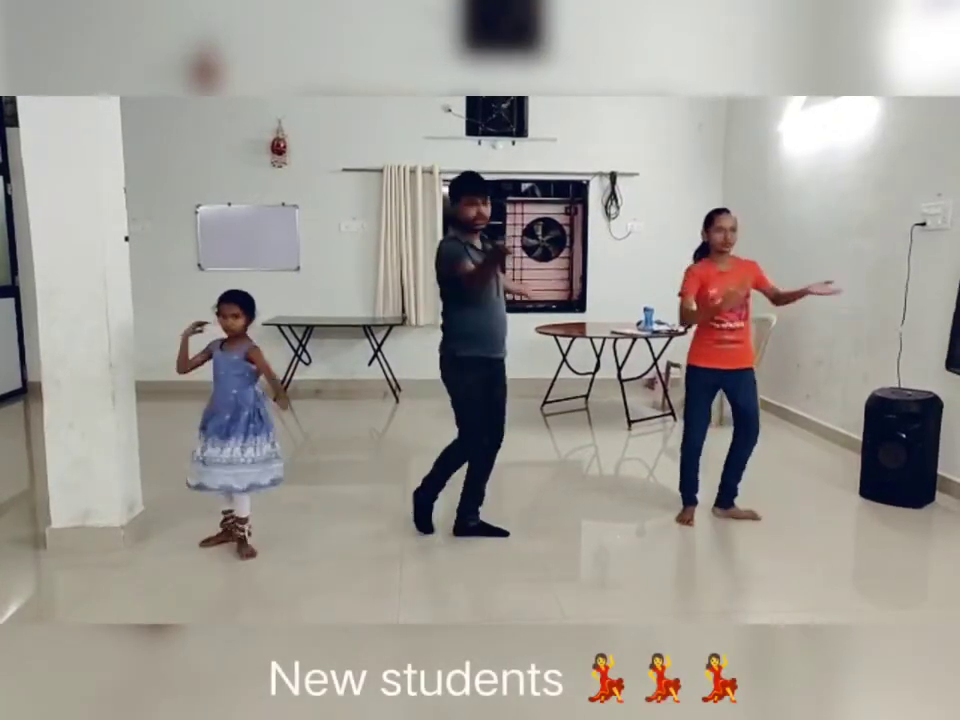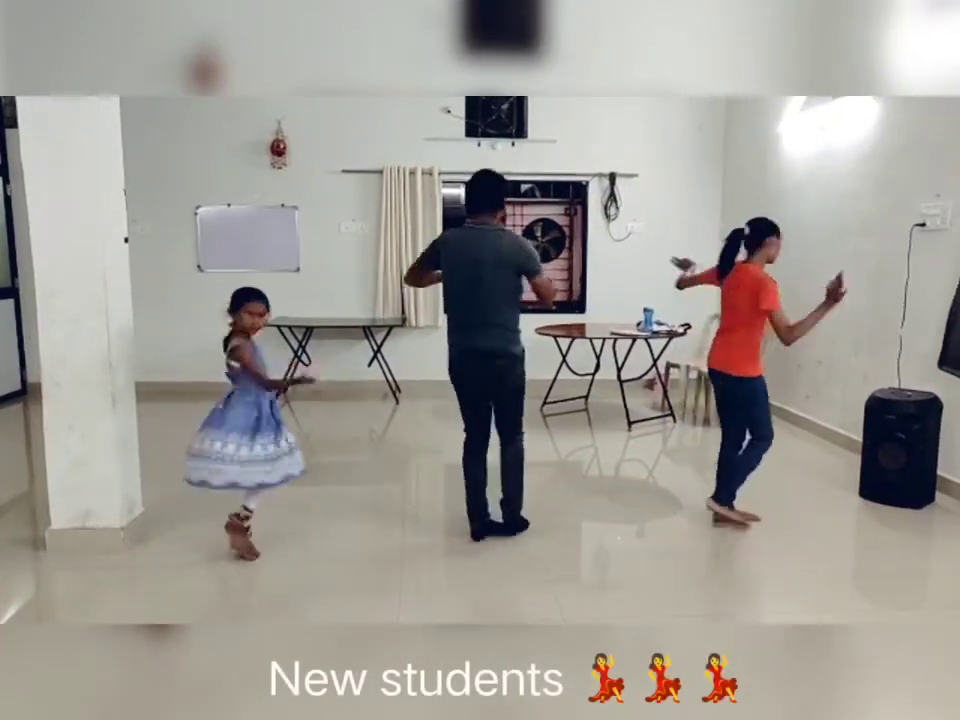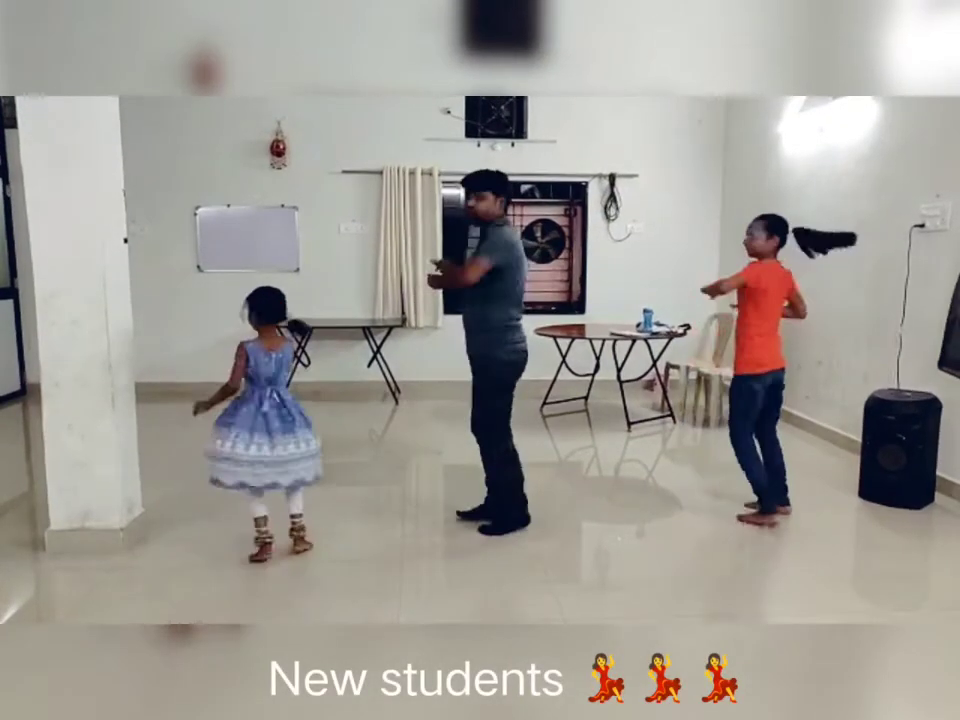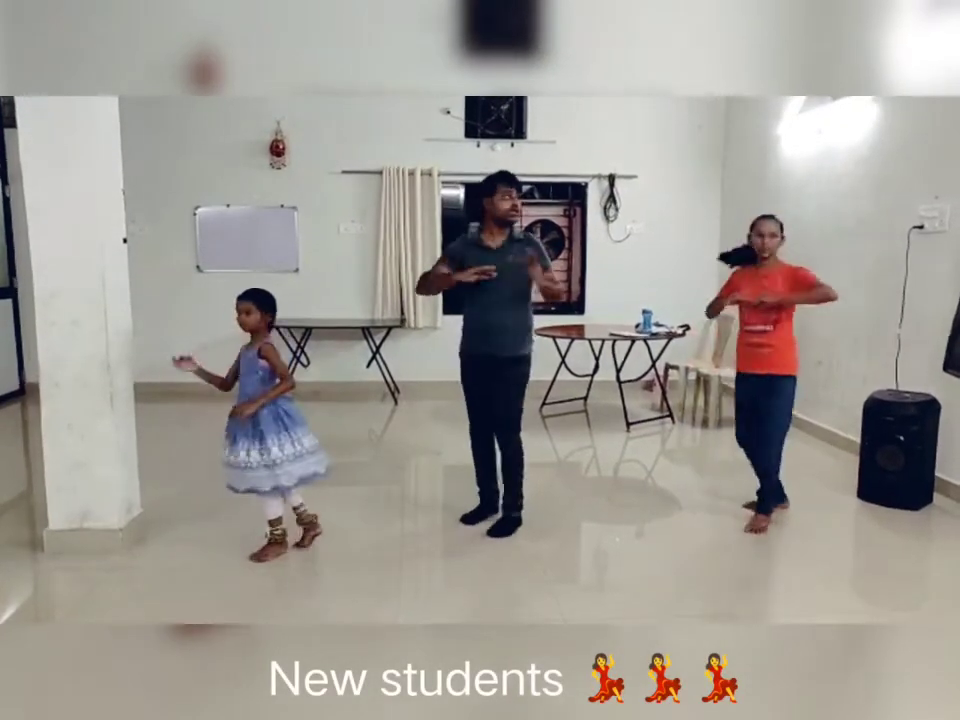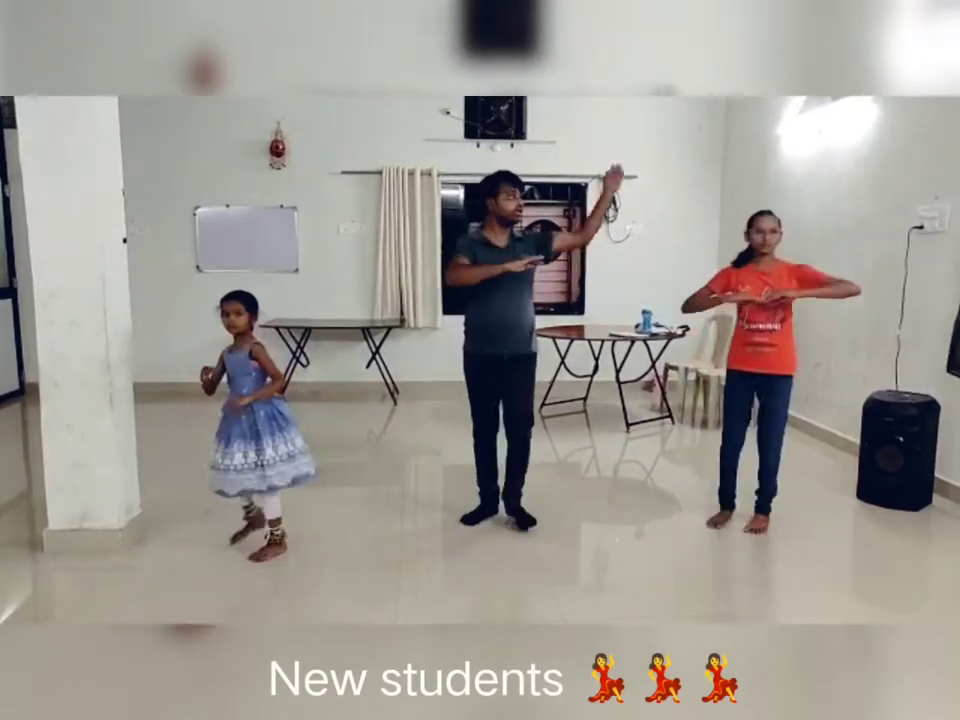
dt=0.2s
person 1, frame 1
left shoulder: (482, 244)
right shoulder: (451, 247)
right elbow: (469, 274)
right wrist: (492, 261)
left hip: (491, 359)
right hip: (465, 360)
left knee: (491, 437)
right knee: (473, 437)
left ankle: (468, 516)
right ankle: (425, 493)
person 1, frame 2
left shoulder: (448, 242)
right shoulder: (519, 246)
left elbow: (413, 278)
right elbow: (547, 296)
left hip: (463, 355)
right hip: (507, 354)
left knee: (476, 434)
right knee: (511, 433)
left ankle: (479, 518)
right ankle: (511, 514)
person 1, frame 3
left shoulder: (498, 237)
right shoulder: (500, 238)
left elbow: (466, 276)
left wrist: (448, 275)
right wrist: (445, 273)
left hip: (500, 354)
right hip: (489, 352)
left knee: (494, 430)
right knee: (485, 427)
left ankle: (515, 509)
right ankle: (496, 501)
person 1, frame 4
left shoulder: (527, 245)
right shoulder: (462, 247)
left elbow: (555, 292)
right elbow: (424, 284)
left wrist: (547, 283)
right wrist: (460, 275)
left hip: (512, 355)
right hip: (473, 354)
left knee: (508, 431)
right knee: (481, 430)
left ankle: (513, 510)
right ankle: (487, 500)
person 1, frame 5
left shoulder: (531, 241)
right shoulder: (468, 244)
left elbow: (581, 237)
right elbow: (454, 277)
left wrist: (606, 195)
right wrist: (507, 266)
left hip: (520, 355)
right hip: (480, 355)
left knee: (519, 430)
right knee: (484, 430)
left ankle: (514, 501)
right ankle: (488, 500)
person 2, frame 1
left shoulder: (748, 267)
right shoulder: (696, 272)
left elbow: (778, 298)
right elbow: (686, 319)
left wrist: (806, 291)
right wrist: (720, 304)
left hip: (741, 365)
right hip: (703, 367)
left knee: (748, 432)
right knee: (694, 435)
left ankle: (725, 502)
right ankle: (688, 502)
person 2, frame 2
left shoulder: (730, 271)
right shoulder: (764, 283)
left elbow: (684, 283)
right elbow: (787, 336)
left wrist: (687, 269)
right wrist: (826, 305)
left hip: (720, 366)
right hip: (744, 371)
left knee: (733, 436)
right knee: (761, 438)
left ankle: (725, 502)
right ankle: (722, 498)
person 2, frame 3
left shoulder: (762, 271)
right shoulder: (784, 274)
left elbow: (719, 289)
right elbow: (801, 312)
left wrist: (713, 288)
left hip: (752, 369)
right hip: (773, 367)
left knee: (740, 435)
right knee: (765, 432)
left ankle: (769, 506)
right ankle: (779, 499)
person 2, frame 4
left shoulder: (793, 275)
right shoulder: (740, 276)
left elbow: (830, 294)
right elbow: (710, 312)
left wrist: (780, 299)
right wrist: (726, 300)
left hip: (780, 373)
right hip: (746, 370)
left knee: (769, 441)
right knee: (746, 435)
left ankle: (764, 508)
right ankle: (775, 493)
person 2, frame 5
left shoulder: (796, 273)
right shoulder: (732, 274)
left elbow: (852, 289)
right elbow: (688, 307)
left wrist: (799, 293)
right wrist: (730, 297)
left hip: (778, 372)
right hip: (740, 369)
left knee: (770, 442)
right knee: (732, 439)
left ankle: (762, 509)
right ankle: (726, 503)
person 3, frame 1
left shoulder: (251, 350)
right shoulder: (216, 347)
left elbow: (270, 374)
right elbow: (183, 368)
left wrist: (279, 394)
right wrist: (185, 337)
left hip: (245, 418)
right hip: (221, 417)
left knee: (239, 479)
right knee: (223, 476)
left ankle: (241, 535)
right ankle: (229, 527)
person 3, frame 2
left shoulder: (238, 344)
right shoulder: (241, 348)
right elbow: (266, 381)
right wrist: (292, 381)
left hip: (260, 414)
right hip: (244, 416)
left knee: (253, 475)
right knee: (255, 478)
left ankle: (240, 522)
right ankle: (240, 522)
person 3, frame 3
left shoulder: (246, 348)
right shoulder: (288, 345)
left elbow: (233, 385)
left wrist: (207, 403)
left hip: (253, 415)
right hip: (285, 413)
left knee: (255, 483)
right knee: (291, 479)
left ankle: (264, 542)
right ankle: (299, 535)
person 3, frame 4
left shoulder: (266, 348)
right shoulder: (247, 350)
left elbow: (288, 382)
right elbow: (226, 384)
left wrist: (255, 405)
right wrist: (196, 369)
left hip: (268, 421)
right hip: (255, 422)
left knee: (268, 480)
right knee: (277, 478)
left ankle: (277, 540)
right ankle: (308, 521)
person 3, frame 5
left shoulder: (255, 349)
right shoulder: (226, 354)
left elbow: (280, 382)
right elbow: (209, 390)
left wrist: (249, 397)
right wrist: (206, 377)
left hip: (259, 420)
right hip: (236, 422)
left knee: (265, 482)
right knee: (237, 478)
left ankle: (277, 540)
right ankle: (254, 515)
